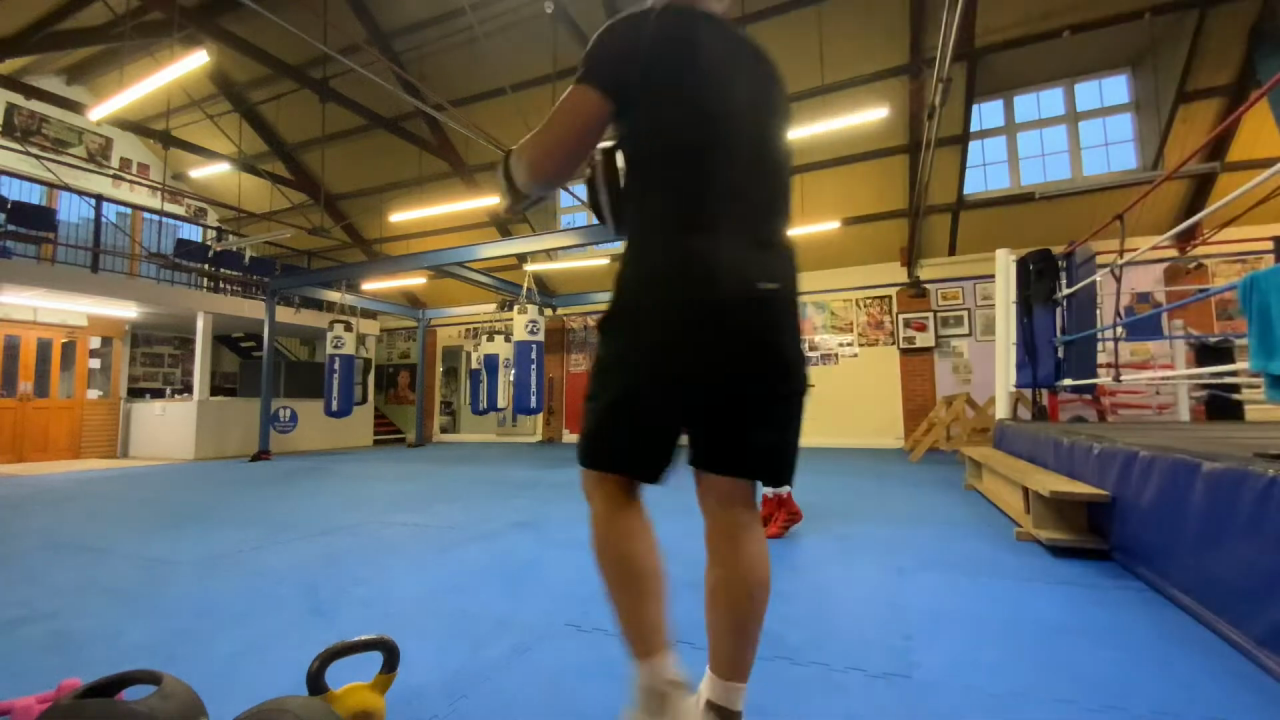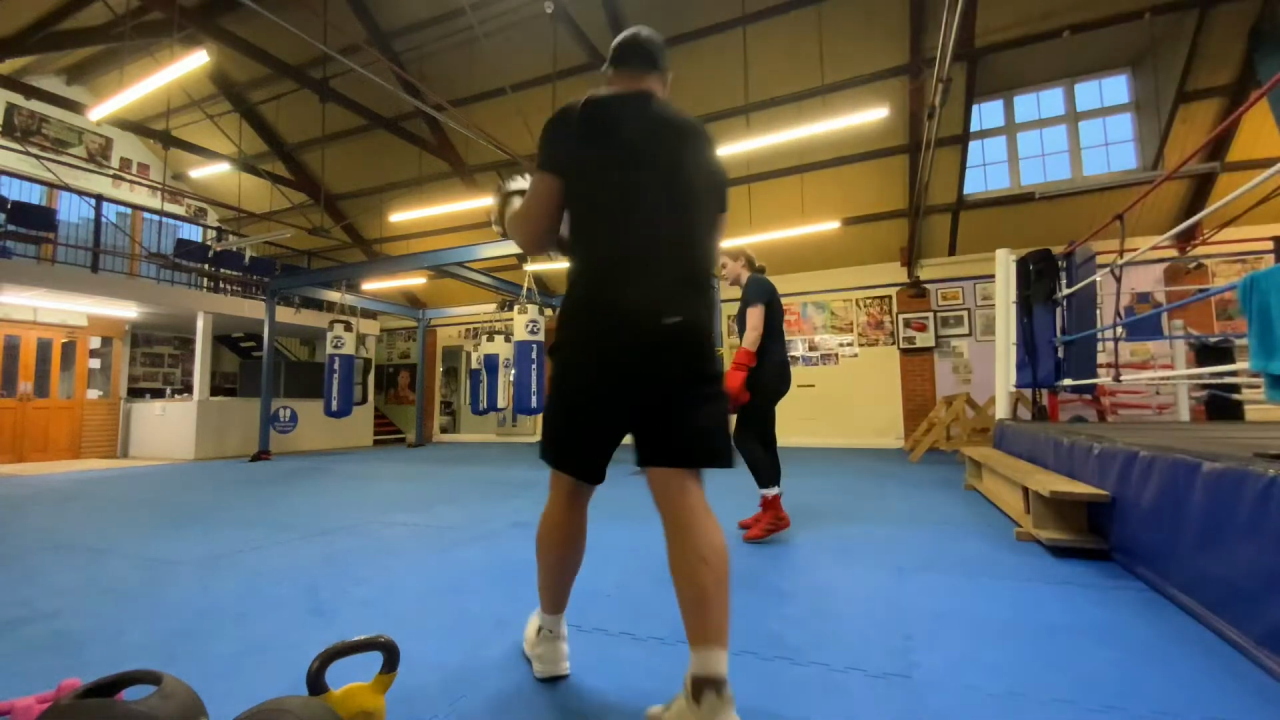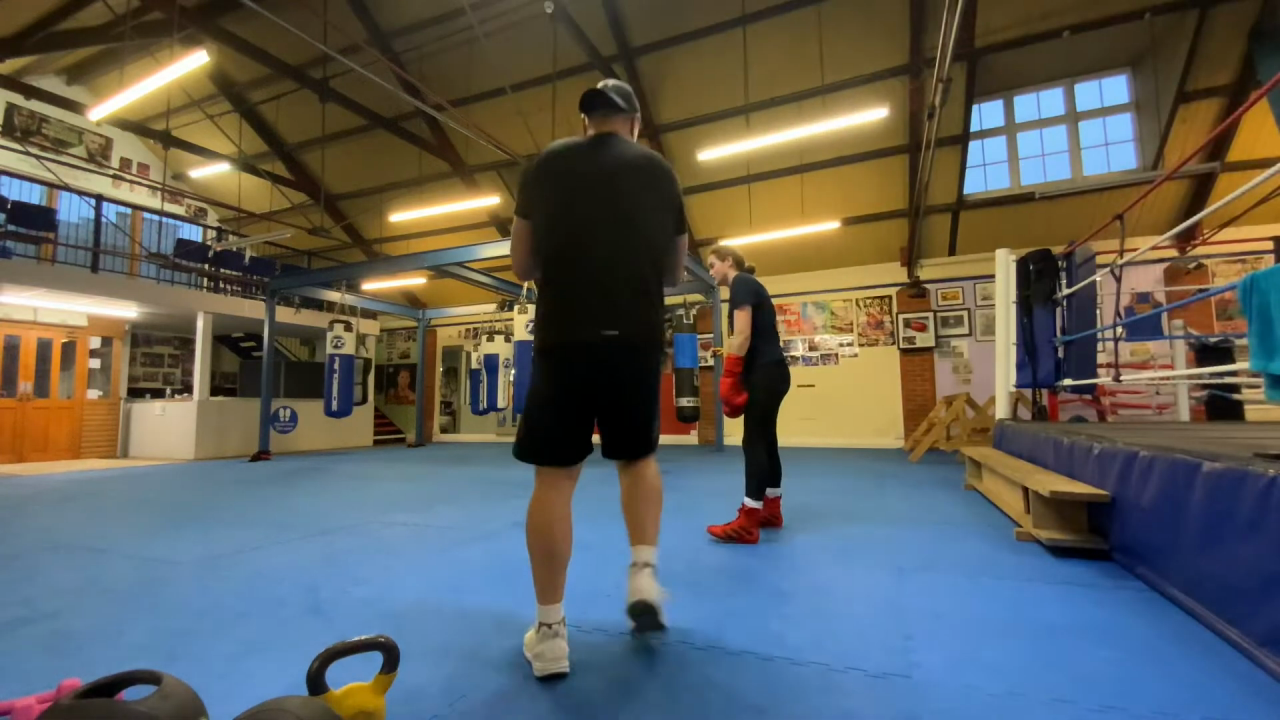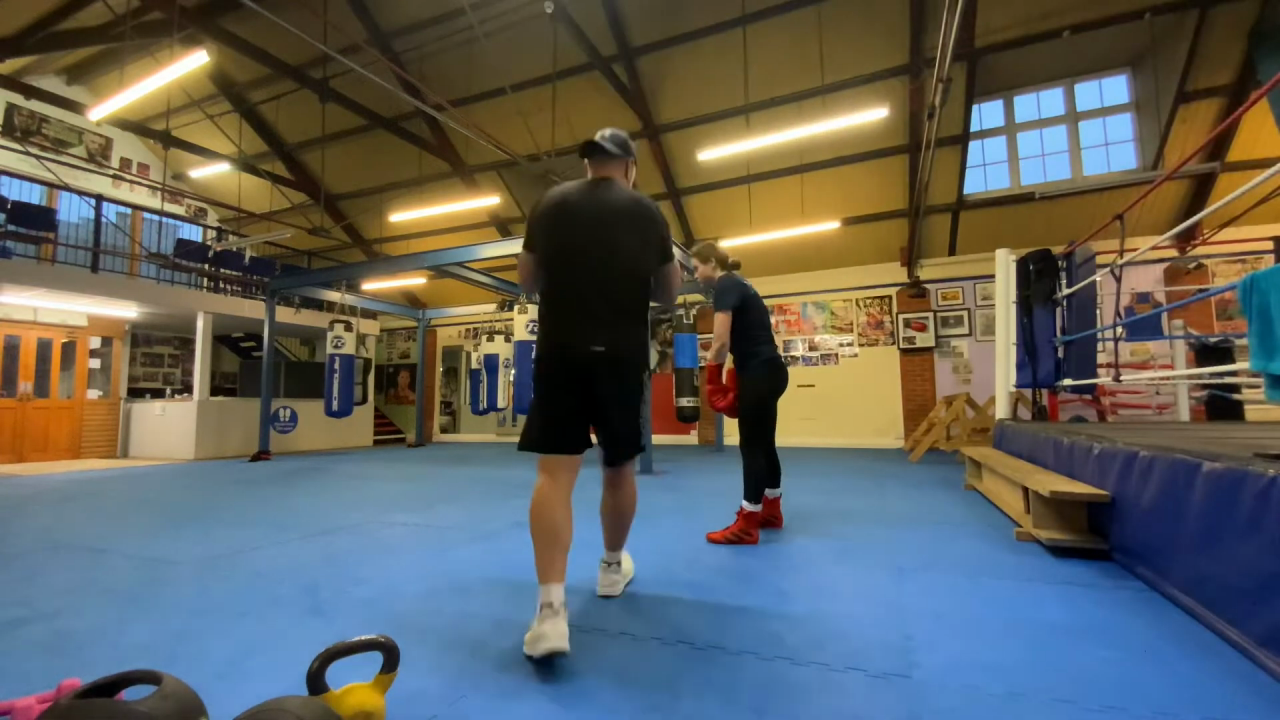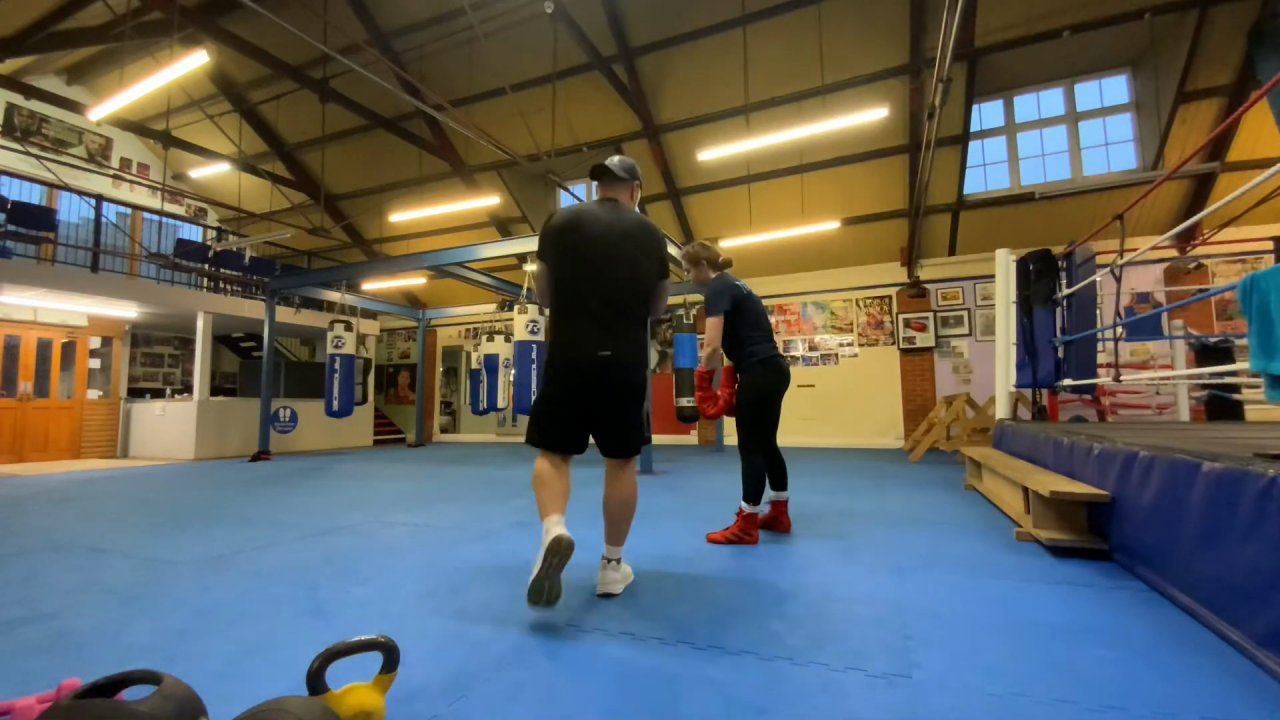
dt=0.2s
person 1, frame 1
right shoulder: (760, 67)
left elbow: (549, 161)
left wrist: (516, 174)
left hip: (673, 289)
right hip: (766, 295)
left knee: (611, 483)
right knee: (731, 504)
person 1, frame 2
left shoulder: (577, 121)
right shoulder: (698, 141)
left elbow: (533, 235)
left wrist: (511, 215)
left hip: (599, 326)
right hip: (686, 328)
left knee: (569, 488)
right knee: (682, 495)
left ankle: (550, 632)
person 1, frame 3
left shoulder: (547, 166)
right shoulder: (660, 172)
left elbow: (522, 264)
right elbow: (674, 271)
left hip: (564, 339)
right hip: (638, 339)
left knee: (553, 479)
right knee: (637, 459)
left ankle: (550, 630)
right ankle: (643, 572)
person 1, frame 4
left shoulder: (550, 205)
right shoulder: (647, 213)
left elbow: (529, 282)
right elbow: (669, 293)
left hip: (560, 353)
right hip: (624, 356)
left knee: (555, 473)
right knee: (620, 466)
left ankle: (551, 611)
right ankle: (612, 567)
person 1, frame 5
left shoulder: (560, 223)
right shoulder: (650, 234)
left elbow: (544, 295)
right elbow: (658, 305)
left hip: (568, 358)
right hip: (626, 361)
left knee: (553, 455)
right knee: (621, 463)
left ankle: (554, 532)
right ankle: (612, 565)
person 2, frame 1
left shoulder: (762, 288)
right shoulder: (756, 291)
left elbow: (762, 336)
left wrist: (744, 375)
right wrist: (745, 377)
left hip: (770, 374)
right hip: (768, 374)
left knee: (755, 438)
right knee: (760, 440)
left ankle: (787, 505)
right ankle: (771, 507)
person 2, frame 2
left shoulder: (755, 284)
right shoulder: (756, 288)
left elbow: (755, 331)
left wrist: (738, 370)
right wrist: (743, 374)
left hip: (768, 372)
right hip: (769, 372)
left knee: (746, 437)
right knee: (764, 440)
left ankle: (774, 511)
right ankle: (771, 509)
person 2, frame 3
left shoulder: (742, 284)
right shoulder: (748, 287)
left elbow: (742, 335)
left wrist: (730, 377)
right wrist: (740, 381)
left hip: (765, 373)
right hip: (770, 373)
left knee: (754, 443)
right knee: (766, 442)
left ankle: (747, 524)
right ankle: (771, 511)
person 2, frame 4
left shoulder: (725, 286)
right shoulder: (736, 285)
left elbow: (721, 341)
left wrist: (713, 382)
right wrist: (733, 385)
left hip: (760, 373)
right hip: (771, 371)
left knee: (752, 446)
right knee: (764, 443)
left ankle: (747, 526)
right ankle: (771, 511)
person 2, frame 5
left shoulder: (716, 288)
right shoulder: (733, 284)
left elbow: (712, 345)
right wrist: (731, 385)
left hip: (760, 373)
right hip: (775, 369)
left knee: (751, 448)
right knee: (766, 444)
left ankle: (747, 525)
right ankle: (778, 514)
